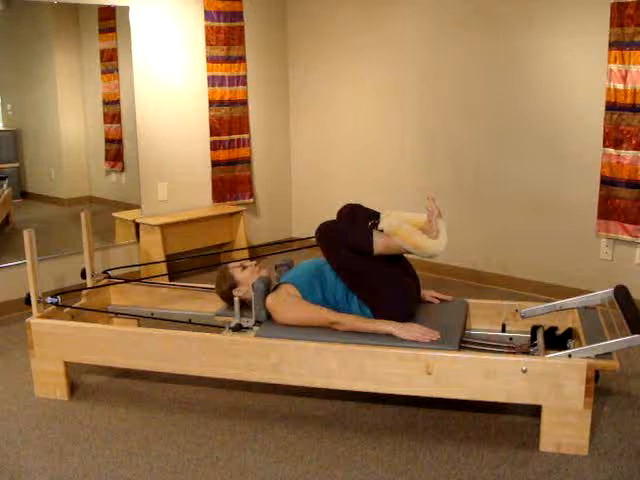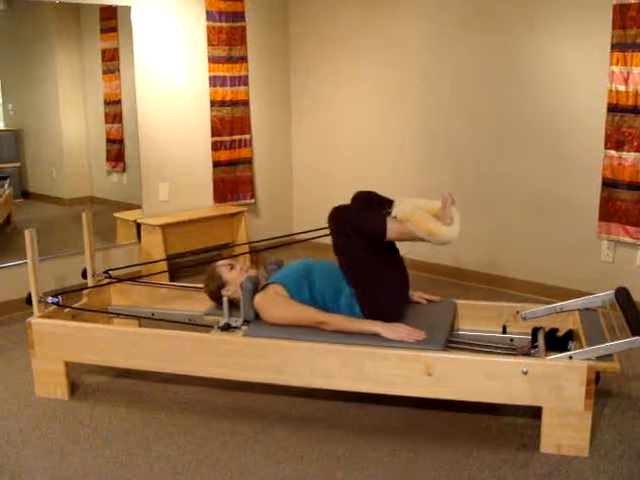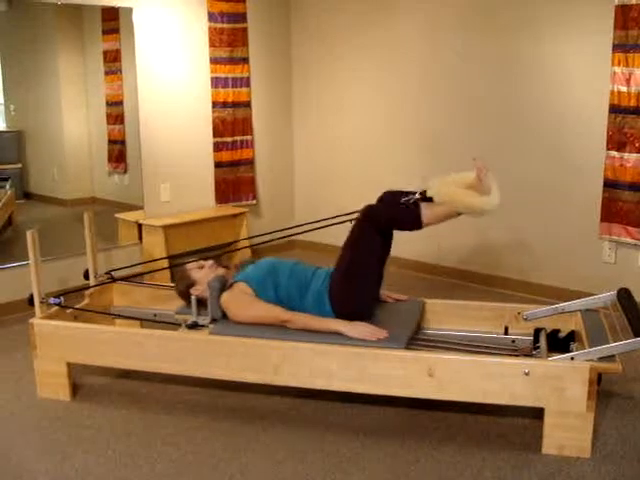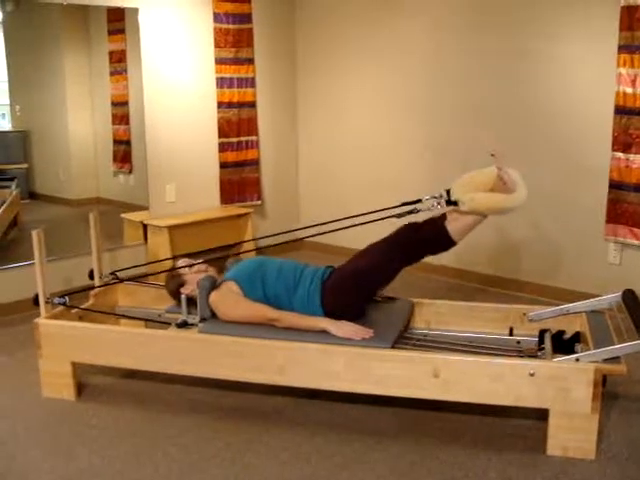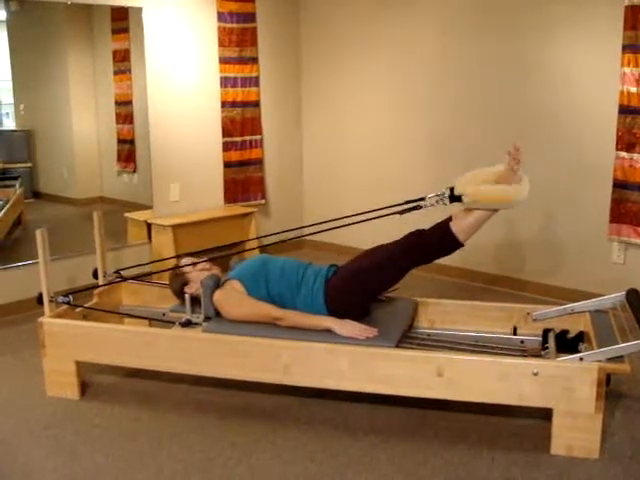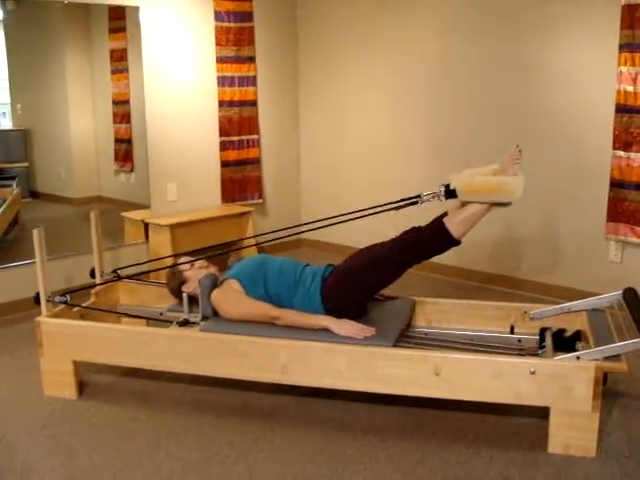
dt=0.5s
person 1, frame 1
left shoulder: (289, 282)
right shoulder: (277, 303)
right elbow: (335, 320)
left wrist: (416, 292)
right wrist: (394, 327)
right hip: (391, 303)
left knee: (349, 213)
right knee: (329, 232)
left ankle: (422, 233)
right ankle: (416, 242)
person 1, frame 2
left shoulder: (280, 279)
right shoulder: (265, 302)
right elbow: (322, 320)
left wrist: (405, 292)
right wrist: (381, 327)
left hip: (386, 287)
right hip: (380, 305)
left knee: (363, 201)
right knee: (342, 216)
left ankle: (431, 222)
right ankle: (429, 230)
person 1, frame 3
left shoulder: (245, 276)
right shoulder: (232, 300)
right elbow: (285, 318)
left wrist: (367, 289)
right wrist: (343, 325)
left hip: (335, 286)
right hip: (339, 303)
left knee: (388, 201)
right knee: (373, 215)
left ankle: (465, 196)
person 1, frame 4
left shoulder: (237, 275)
right shoulder: (220, 299)
right elbow: (274, 316)
left wrist: (365, 288)
right wrist: (330, 324)
left hip: (330, 281)
right hip: (330, 301)
left knee: (411, 237)
right knee: (407, 241)
person 1, frame 5
left shoulder: (241, 275)
right shoulder: (224, 298)
right elbow: (277, 316)
left wrist: (374, 286)
right wrist: (334, 324)
left hip: (335, 281)
right hip: (335, 299)
left knee: (419, 243)
right knee: (415, 247)
person 1, frame 6
left shoulder: (237, 275)
right shoulder: (221, 297)
right elbow: (275, 315)
right wrist: (331, 322)
left hip: (331, 279)
right hip: (331, 297)
left knee: (416, 241)
right knee: (409, 246)
